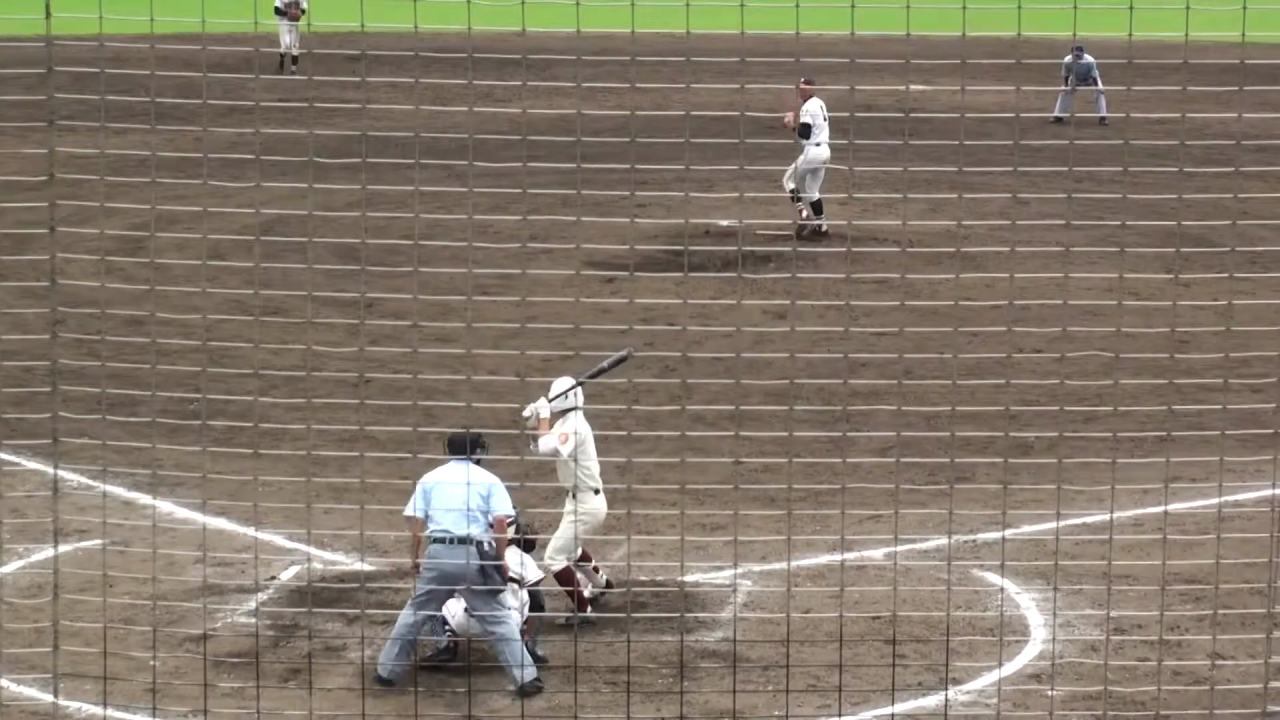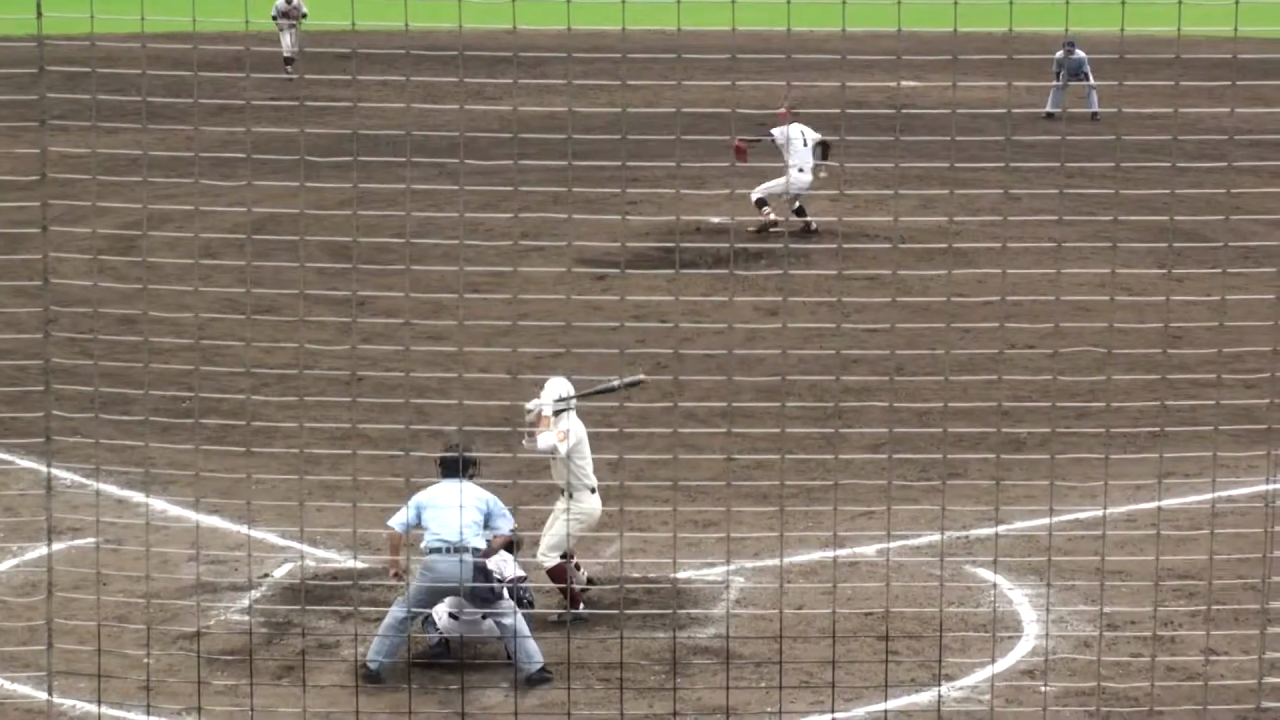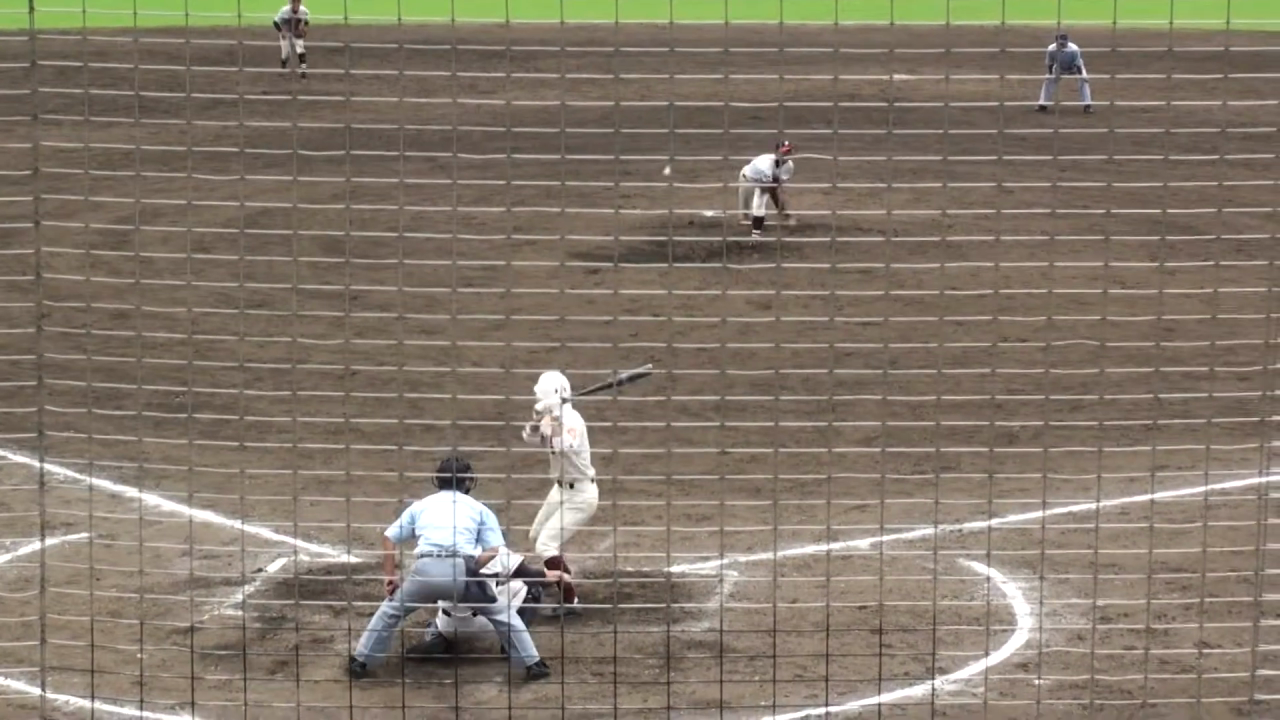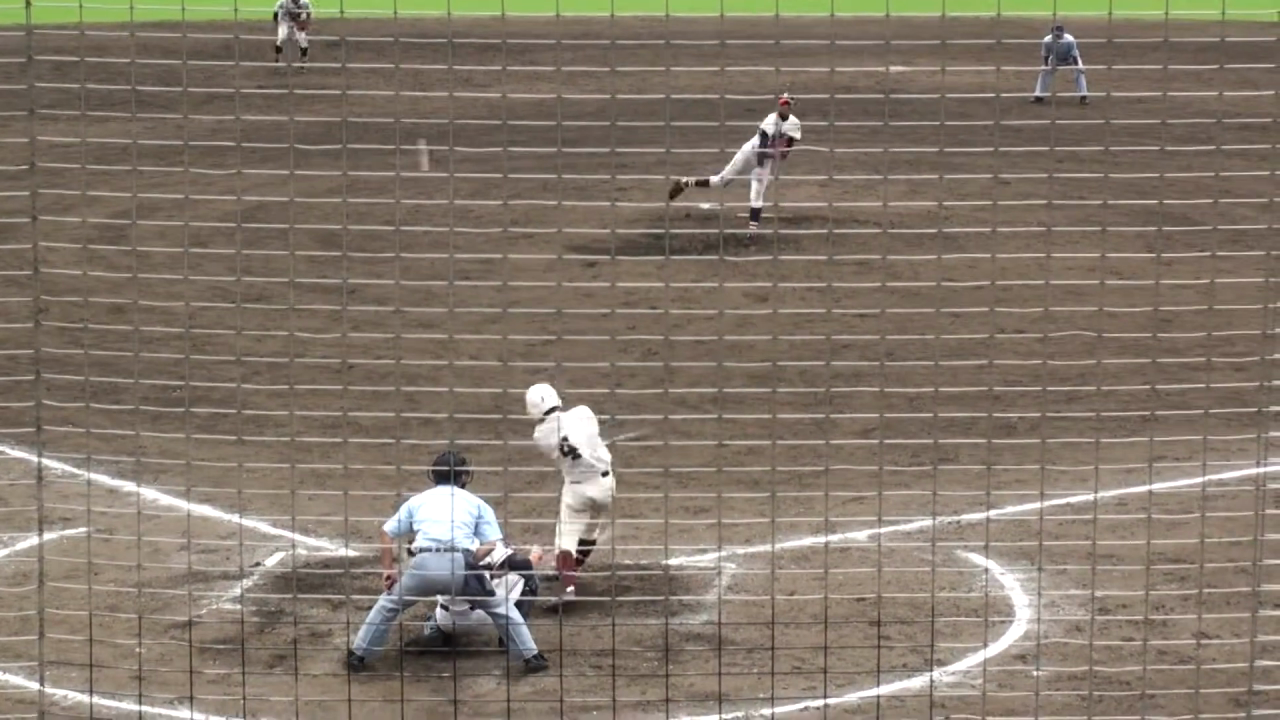
dt=0.4s
person 1, frame 1
left shoulder: (574, 426)
right shoulder: (566, 422)
left elbow: (547, 449)
right elbow: (540, 446)
left wrist: (543, 417)
right wrist: (536, 421)
left hip: (586, 504)
right hip: (581, 500)
left knee: (554, 557)
right knee: (570, 548)
left ankle: (583, 612)
right ankle: (600, 583)
person 1, frame 2
left shoulder: (571, 425)
right shoulder: (557, 421)
left elbow: (545, 446)
right elbow: (531, 444)
left wrist: (546, 414)
right wrist: (533, 419)
left hip: (582, 504)
right hip: (569, 499)
left knee: (546, 554)
right knee: (554, 544)
left ankle: (576, 608)
right ankle: (581, 580)
person 1, frame 3
left shoulder: (571, 418)
right shoulder: (550, 415)
left elbow: (565, 447)
right elbow: (530, 437)
left wrist: (556, 417)
right wrist: (538, 418)
left hip: (580, 495)
right hip: (561, 488)
left knee: (546, 545)
right knee: (537, 535)
left ankle: (570, 602)
right ankle: (560, 573)
person 1, frame 4
left shoulder: (541, 435)
right shoulder: (583, 413)
left hip: (577, 489)
right hip: (605, 482)
left knee: (566, 544)
right knee: (591, 529)
left ankle: (567, 588)
right ankle: (570, 573)
person 2, frame 1
left shoulder: (430, 478)
right shoulder: (489, 480)
left elbow: (417, 522)
right elbow: (499, 522)
left wrist: (414, 558)
right wrist: (501, 557)
left hip: (436, 554)
right hip: (473, 555)
left knee: (414, 613)
right knee: (498, 617)
left ankle: (386, 672)
right ankle: (525, 677)
person 2, frame 2
left shoulder: (424, 496)
right shoulder: (484, 496)
left elbow: (395, 530)
right elbow: (505, 534)
left wrist: (395, 567)
left hip: (434, 565)
right hip: (470, 566)
left knee: (401, 611)
right knee: (505, 614)
left ankle: (373, 667)
right ankle: (534, 668)
person 2, frame 3
left shoulder: (420, 505)
right shoulder: (479, 509)
left elbow: (389, 538)
right elbow: (494, 550)
left wrist: (390, 575)
left hip: (425, 569)
right hip: (461, 570)
left knee: (392, 610)
right knee: (501, 612)
left ankle: (361, 662)
right ankle: (532, 664)
person 2, frame 4
left shoulder: (417, 500)
right shoulder: (476, 503)
left elbow: (386, 533)
right elbow: (490, 545)
left wrist: (388, 569)
left hip: (424, 564)
right hip: (460, 564)
left knee: (389, 603)
right knee: (500, 605)
left ankle: (358, 655)
right ankle: (531, 657)
